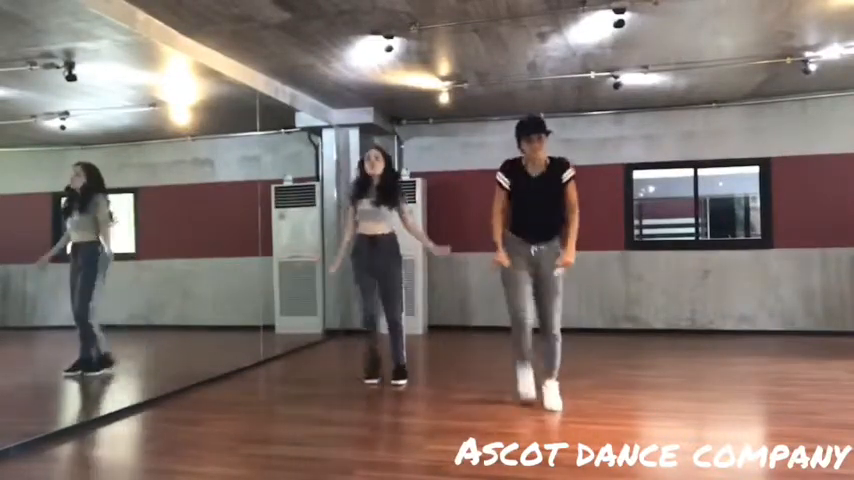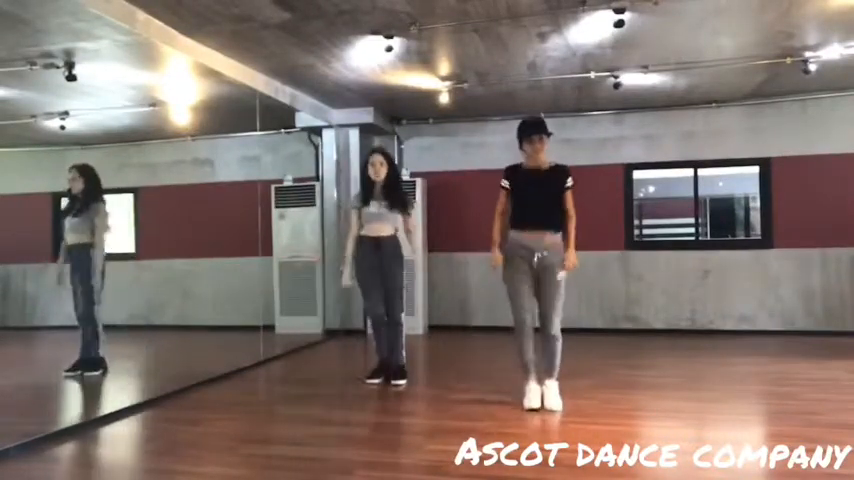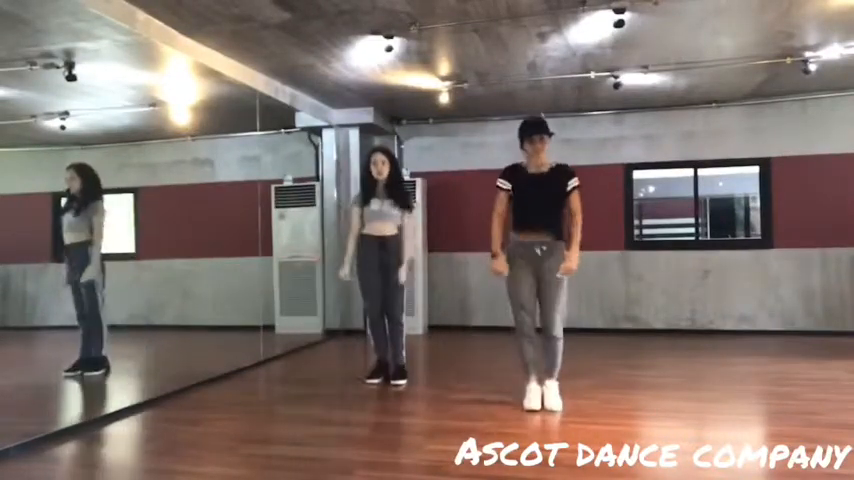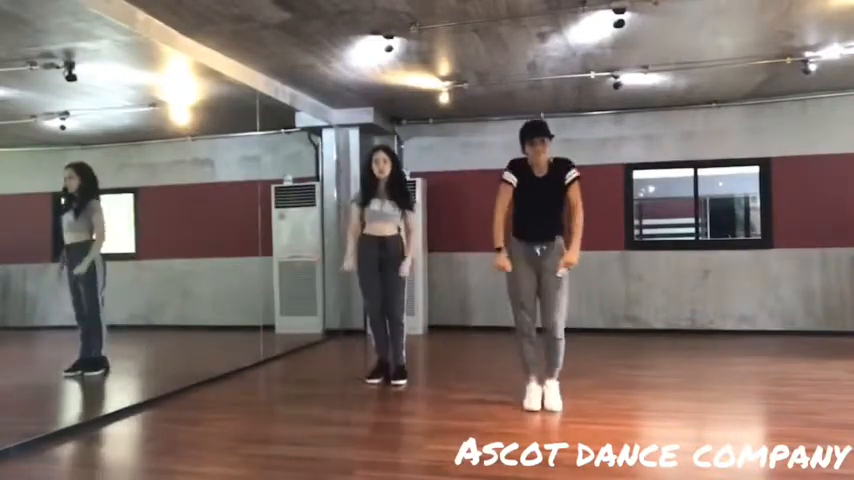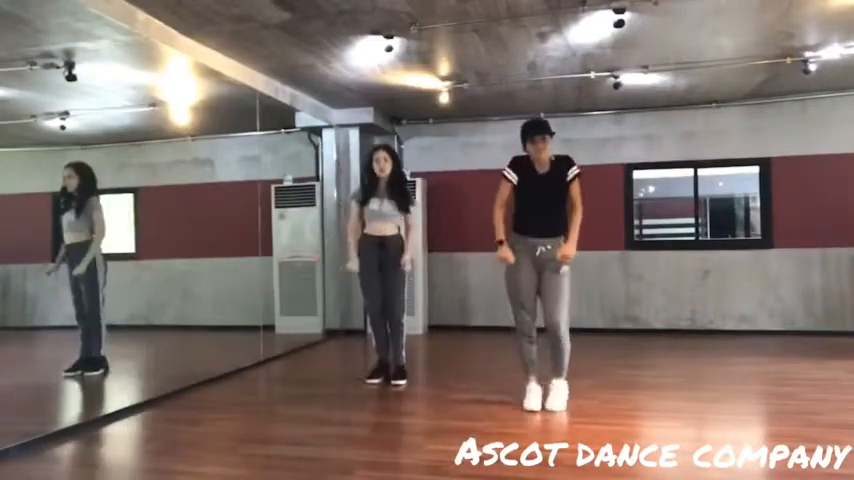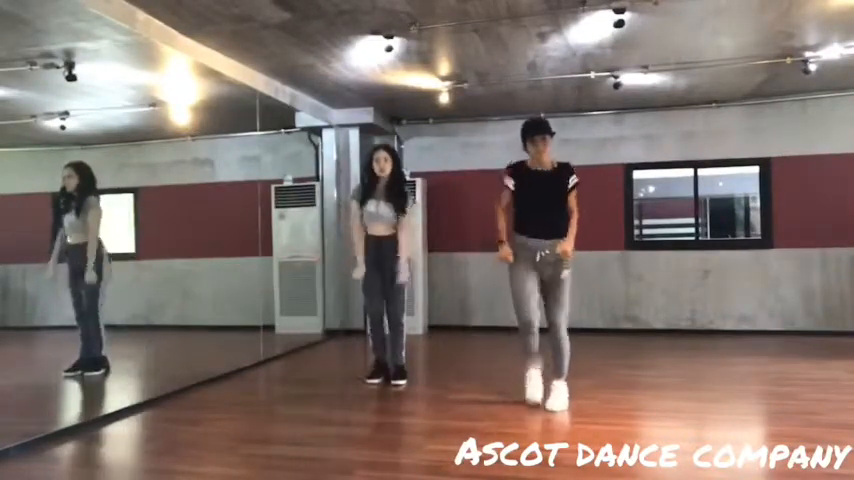
dt=0.1s
person 1, frame 1
left shoulder: (561, 168)
right shoulder: (509, 169)
left elbow: (573, 210)
right elbow: (498, 212)
left wrist: (570, 247)
right wrist: (498, 249)
left hip: (549, 251)
right hip: (516, 250)
left knee: (551, 323)
right knee: (522, 317)
left ankle: (551, 382)
right ankle: (523, 365)
person 1, frame 2
left shoulder: (561, 173)
right shoulder: (511, 174)
left elbow: (569, 213)
right elbow: (500, 213)
left wrist: (571, 250)
right wrist: (495, 248)
left hip: (552, 253)
right hip: (517, 252)
left knee: (551, 324)
right knee: (524, 322)
left ankle: (550, 383)
right ankle: (531, 384)
person 1, frame 3
left shoulder: (564, 175)
right shoulder: (511, 175)
left elbow: (575, 215)
right elbow: (498, 216)
left wrist: (573, 253)
right wrist: (496, 255)
left hip: (554, 253)
right hip: (520, 252)
left knee: (553, 323)
right knee: (524, 323)
left ankle: (551, 382)
right ankle: (532, 383)
person 1, frame 4
left shoulder: (564, 168)
right shoulder: (515, 169)
left elbow: (576, 210)
right elbow: (500, 211)
left wrist: (574, 248)
right wrist: (499, 251)
left hip: (553, 252)
right hip: (521, 253)
left knee: (554, 324)
right knee: (524, 323)
left ankle: (551, 382)
right ankle: (533, 383)
person 1, frame 5
left shoulder: (566, 165)
right shoulder: (517, 166)
left elbow: (576, 207)
right elbow: (500, 206)
left wrist: (572, 242)
right wrist: (501, 243)
left hip: (555, 250)
right hip: (522, 250)
left knee: (558, 322)
right knee: (525, 324)
left ankle: (559, 382)
right ankle: (533, 383)
person 1, frame 6
left shoulder: (566, 172)
right shoulder: (516, 171)
left elbow: (573, 212)
right elbow: (502, 209)
left wrist: (570, 241)
right wrist: (503, 243)
left hip: (555, 252)
right hip: (523, 251)
left knee: (557, 323)
right knee: (528, 318)
left ankle: (559, 384)
right ankle: (534, 367)
person 2, frame 1
left shoulder: (395, 193)
right shoulder: (356, 191)
left elbow: (410, 224)
right elbow: (350, 226)
left wrist: (432, 246)
right wrist: (339, 257)
left hip: (388, 248)
right hip: (363, 249)
left knee: (394, 310)
right knee: (369, 309)
left ankle: (400, 365)
right ankle: (373, 360)
person 2, frame 2
left shoulder: (397, 196)
right shoulder: (360, 198)
left elbow: (408, 229)
right elbow: (353, 233)
right wrist: (347, 266)
left hip: (391, 251)
right hip: (365, 251)
left knee: (394, 311)
right knee: (375, 311)
left ankle: (398, 365)
right ankle: (383, 363)
person 2, frame 3
left shoulder: (400, 195)
right shoulder: (362, 195)
left elbow: (407, 232)
right elbow: (354, 230)
left wrist: (405, 264)
right wrist: (347, 262)
left hip: (392, 249)
right hip: (368, 250)
left knee: (394, 310)
right knee: (373, 309)
left ankle: (399, 365)
right ankle: (382, 362)
person 2, frame 4
left shoulder: (402, 194)
right shoulder: (362, 194)
left elbow: (411, 229)
right elbow: (354, 227)
left wrist: (408, 258)
right wrist: (349, 255)
left hip: (393, 249)
right hip: (368, 249)
left knee: (395, 310)
right knee: (374, 309)
left ankle: (399, 365)
right ankle: (383, 362)
person 2, frame 5
left shoulder: (402, 193)
right shoulder: (362, 192)
left elbow: (409, 226)
right elbow: (353, 226)
left wrist: (408, 254)
right wrist: (353, 256)
left hip: (393, 249)
right hip: (368, 249)
left knee: (394, 311)
right knee: (374, 309)
left ankle: (398, 365)
right ankle: (382, 362)
person 2, frame 6
left shoulder: (401, 194)
right shoulder: (361, 192)
left elbow: (404, 229)
right elbow: (356, 227)
left wrist: (403, 262)
right wrist: (360, 261)
left hip: (392, 249)
right hip: (370, 250)
left knee: (395, 311)
right knee: (374, 310)
left ankle: (398, 365)
right ankle: (380, 363)
person 3, frame 1
left shoulder: (96, 199)
right shoulder: (72, 202)
left elbow: (104, 230)
left wrist: (109, 253)
right wrist: (49, 254)
left hip: (91, 254)
right hip: (77, 256)
left knee: (82, 310)
right knee: (79, 311)
left ankle: (103, 357)
right ankle: (86, 359)
person 3, frame 2
left shoulder: (95, 205)
right shoulder: (73, 206)
left elbow: (99, 240)
right elbow: (68, 238)
left wrist: (97, 272)
right wrist: (61, 264)
left hip: (88, 258)
right hip: (76, 258)
left knee: (88, 311)
right knee: (83, 313)
left ankle: (95, 360)
right ankle: (86, 359)
person 3, frame 3
left shoulder: (94, 205)
right shoulder: (71, 205)
left elbow: (97, 238)
right elbow: (68, 236)
left wrist: (93, 267)
right wrist: (68, 268)
left hip: (86, 257)
right hip: (72, 258)
left knee: (93, 309)
right knee: (82, 312)
left ankle: (99, 359)
right ankle: (86, 358)
person 3, frame 4
left shoulder: (91, 203)
right shoulder: (69, 204)
left elbow: (100, 236)
left wrist: (87, 261)
right wrist: (62, 262)
left hip: (87, 257)
right hip: (72, 257)
left knee: (93, 310)
right knee: (81, 312)
left ankle: (98, 359)
right ankle: (86, 358)
person 3, frame 5
left shoulder: (91, 202)
right shoulder: (68, 203)
left elbow: (100, 233)
left wrist: (85, 261)
right wrist: (58, 261)
left hip: (89, 257)
right hip: (73, 258)
left knee: (93, 308)
right knee: (81, 311)
left ankle: (98, 359)
right ankle: (86, 358)
person 3, frame 6
left shoulder: (90, 201)
right shoulder: (66, 204)
left elbow: (93, 234)
right elbow: (61, 235)
left wrist: (90, 267)
right wrist: (52, 261)
left hip: (92, 257)
right hip: (74, 258)
left knee: (91, 309)
right knee: (81, 311)
left ankle: (98, 359)
right ankle: (86, 358)
